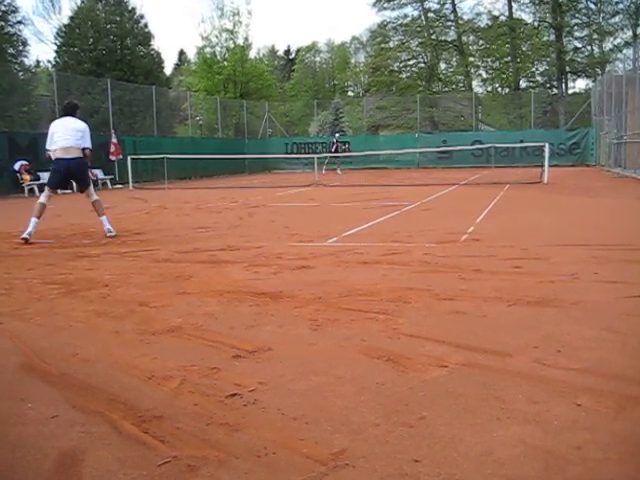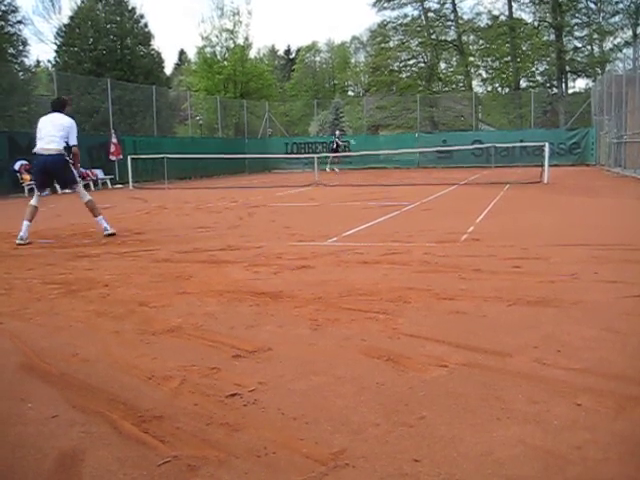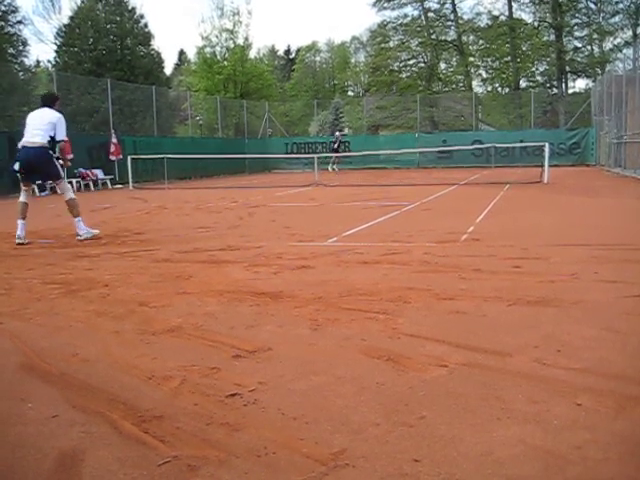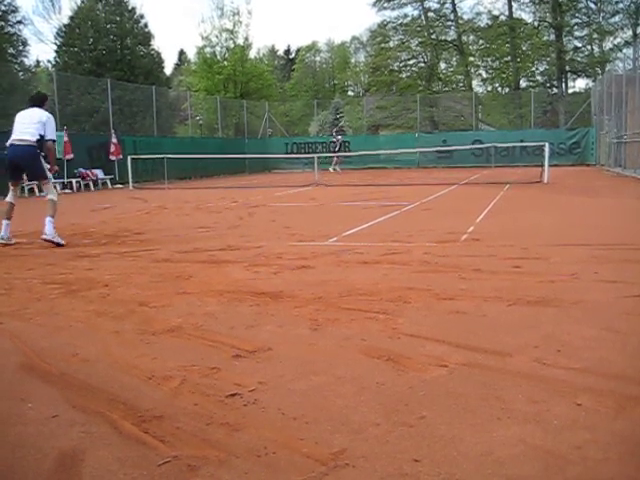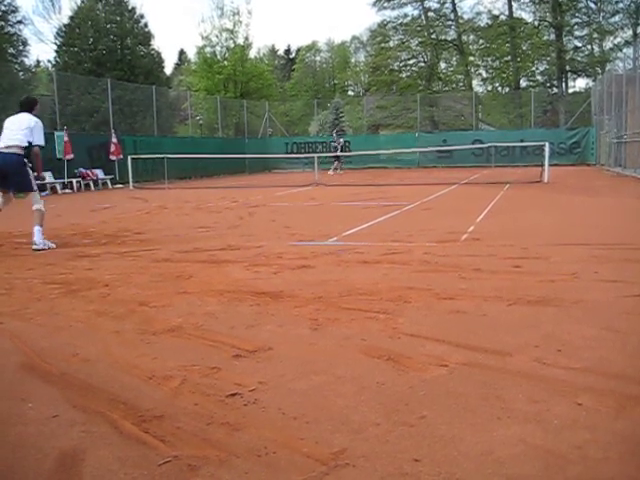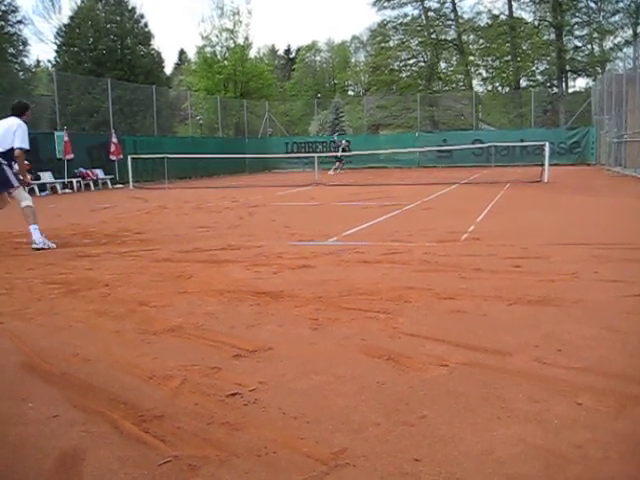
dt=0.1s
person 1, frame 1
left shoulder: (54, 124)
right shoulder: (83, 126)
left elbow: (49, 152)
right elbow: (87, 152)
right wrist: (85, 166)
left hip: (59, 162)
right hip: (77, 162)
left knee: (45, 195)
right knee: (91, 193)
left ankle: (29, 231)
right ankle: (107, 227)
person 1, frame 2
left shoulder: (42, 120)
right shoulder: (69, 122)
right elbow: (74, 150)
right wrist: (76, 165)
left hip: (40, 159)
right hip: (58, 159)
left knee: (37, 195)
right knee: (81, 193)
left ankle: (23, 234)
right ankle: (105, 226)
person 1, frame 3
left shoulder: (31, 115)
right shoulder: (58, 117)
right elbow: (61, 145)
right wrist: (66, 160)
left hip: (24, 152)
right hip: (42, 153)
left knee: (25, 192)
right knee: (66, 189)
left ankle: (20, 234)
right ankle: (81, 229)
person 1, frame 4
left shoulder: (19, 115)
right shoulder: (47, 116)
right elbow: (49, 145)
right wrist: (52, 165)
right hip: (30, 152)
left knee: (13, 192)
right knee: (50, 191)
right ankle: (49, 231)
person 1, frame 5
right shoulder: (35, 122)
right elbow: (36, 150)
right wrist: (40, 172)
right hip: (16, 160)
right knee: (37, 201)
right ankle: (38, 238)
person 1, frame 6
right shoulder: (19, 125)
right elbow: (19, 153)
left wrist: (15, 172)
right wrist: (25, 175)
right knee: (24, 198)
right ankle: (37, 238)
